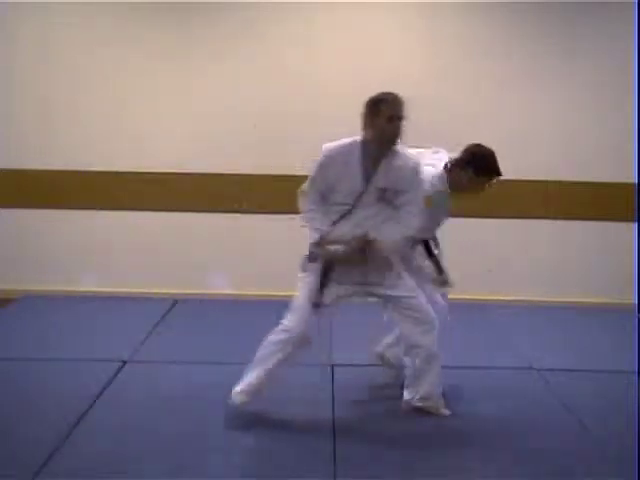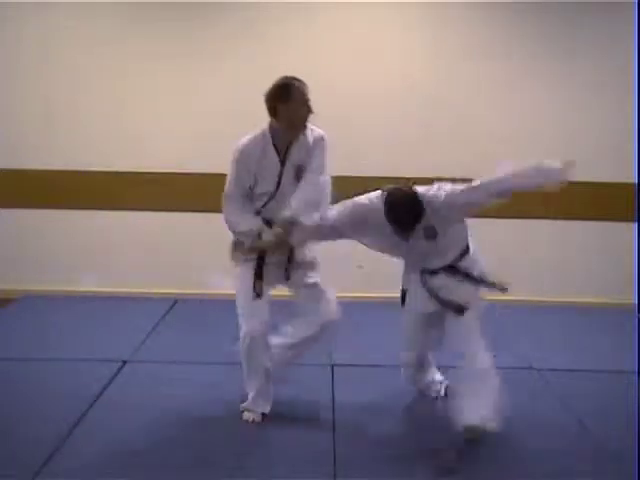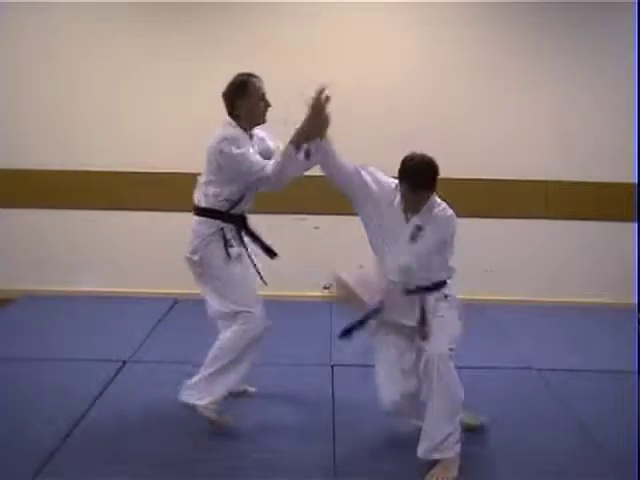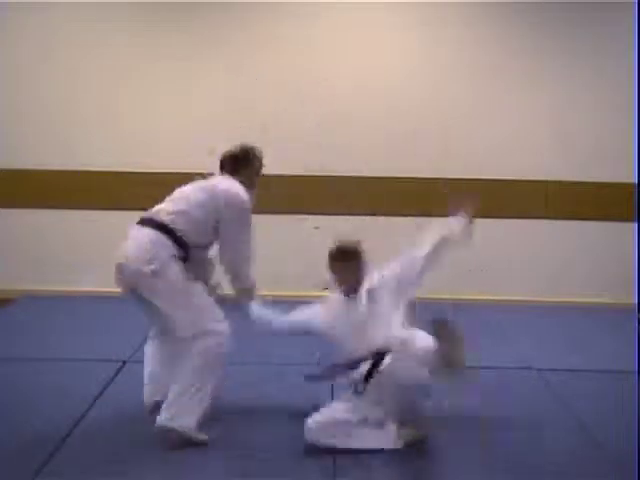
dt=0.3s
person 1, frame 1
left shoulder: (408, 168)
right shoulder: (336, 154)
left elbow: (410, 222)
right elbow: (311, 199)
left wrist: (371, 243)
right wrist: (329, 239)
left hip: (378, 259)
right hip: (330, 254)
left knee: (421, 322)
right knee: (295, 329)
left ankle: (422, 394)
right ankle: (247, 390)
person 1, frame 2
left shoulder: (315, 140)
right shoulder: (250, 149)
left elbow: (315, 191)
right elbow: (234, 202)
right wrist: (254, 236)
left hip: (295, 241)
right hip: (256, 245)
left knee: (323, 314)
right knee: (255, 329)
left ankle: (273, 355)
right ankle: (257, 400)
person 1, frame 3
left shoulder: (252, 136)
right shoulder: (229, 142)
left elbow: (282, 164)
right elbow: (270, 177)
left wrist: (306, 140)
right wrist: (300, 140)
left hip: (226, 235)
right hip: (213, 238)
left knee: (239, 310)
right knee: (251, 320)
left ankle: (226, 380)
right ankle: (201, 393)
person 1, frame 4
left shoulder: (206, 189)
right shoulder: (236, 197)
right elbow: (236, 254)
left wrist: (205, 285)
right wrist: (245, 286)
left hip: (133, 252)
right hip: (155, 257)
left knee: (168, 327)
right knee: (213, 335)
left ankle: (158, 396)
right ankle: (178, 419)
person 2, frame 1
left shoulder: (439, 159)
right shoulder: (430, 188)
left hip: (417, 246)
left knee: (434, 308)
right knee: (432, 313)
left ankle: (390, 352)
person 2, frame 2
left shoulder: (443, 200)
right shoulder: (369, 209)
left elbow: (496, 184)
right elbow: (323, 222)
left wrist: (550, 174)
right wrist: (279, 239)
left hip: (460, 277)
right hip: (420, 280)
left knee: (467, 342)
right knee: (416, 353)
left ankle: (476, 418)
right ankle: (431, 383)
person 2, frame 3
left shoulder: (443, 218)
right shoulder: (380, 193)
left elbow: (411, 263)
right elbow: (337, 168)
left wrist: (376, 292)
right wrist: (318, 139)
left hip: (433, 305)
right hip: (391, 308)
left knee: (437, 359)
right knee: (395, 397)
left ankle: (445, 452)
right ankle: (448, 421)
person 2, frame 4
left shoulder: (385, 283)
right shoulder: (326, 309)
left elbow: (424, 253)
right elbow: (281, 322)
left wrist: (458, 222)
right wrist: (250, 303)
right hip: (371, 386)
right knee: (314, 430)
left ankle: (446, 355)
right ankle: (401, 433)
